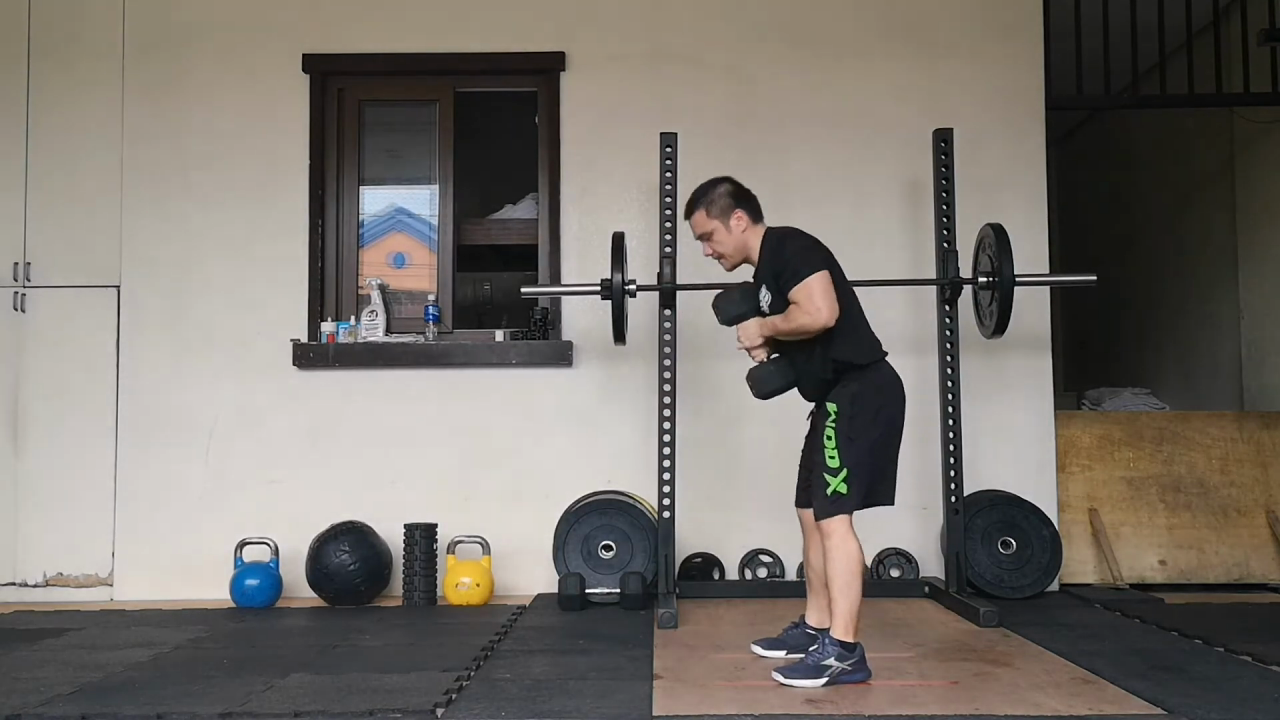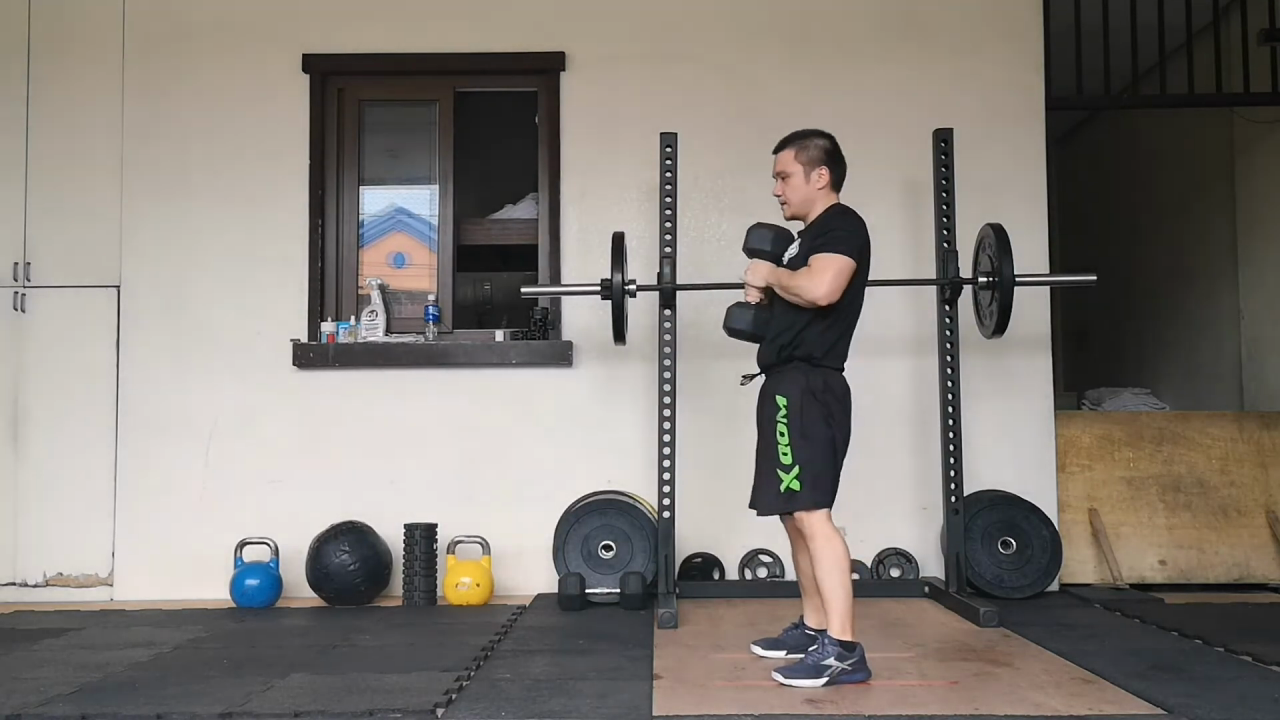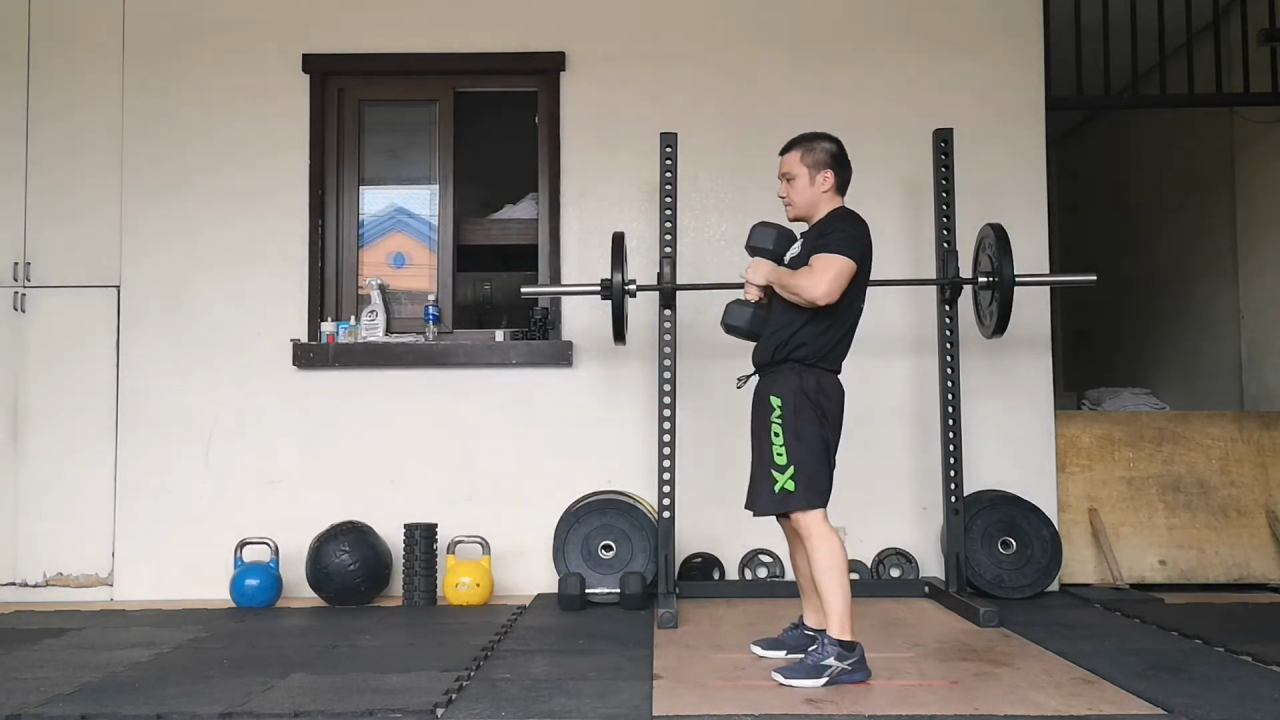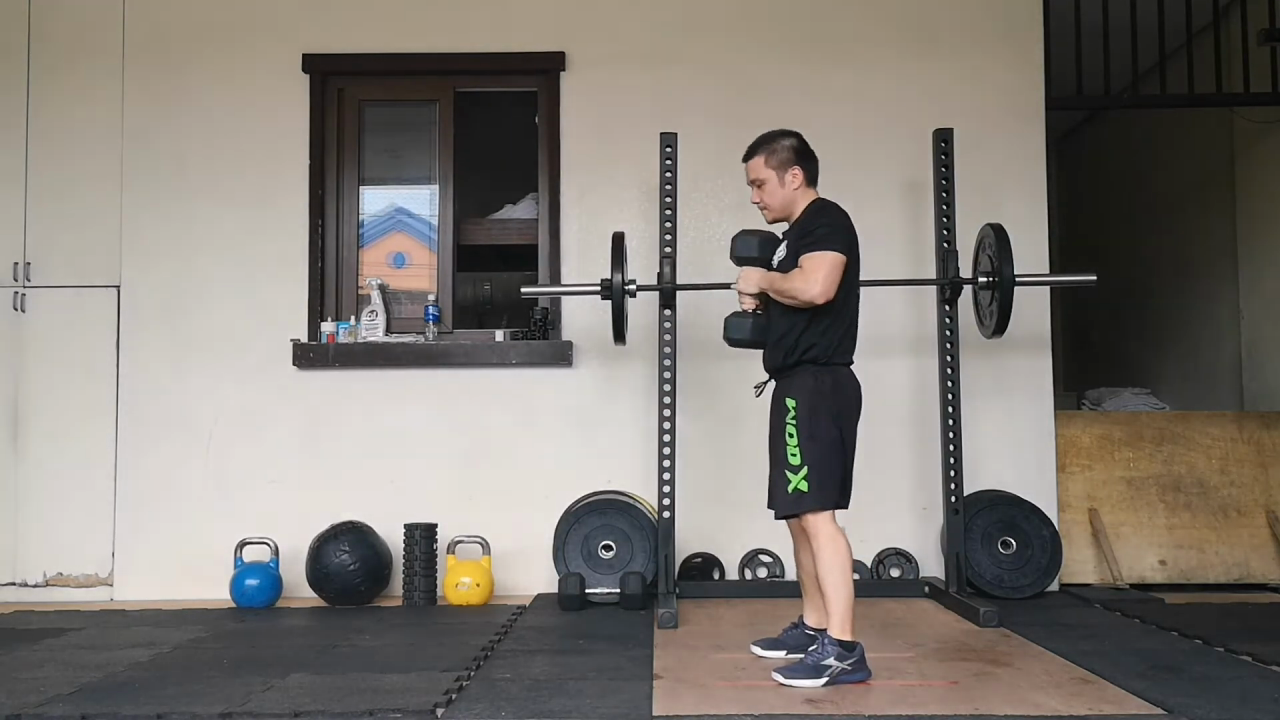
dt=0.4s
person 1, frame 1
left shoulder: (788, 246)
right shoulder: (766, 269)
left elbow: (821, 313)
left wrist: (761, 327)
right wrist: (767, 340)
left hip: (859, 394)
right hip: (840, 397)
left knee: (832, 516)
right knee: (811, 511)
left ankle: (844, 650)
right ankle: (816, 627)
person 1, frame 2
left shoulder: (841, 224)
right shoulder: (813, 233)
left elbow: (821, 289)
left wrist: (769, 274)
right wrist: (765, 290)
left hip: (806, 386)
right hip: (789, 386)
left knee: (809, 514)
right knee: (797, 516)
left ankle: (843, 650)
right ankle: (814, 629)
person 1, frame 3
left shoulder: (844, 227)
right shoulder: (814, 236)
left elbow: (820, 289)
left wrist: (769, 272)
right wrist: (765, 288)
left hip: (801, 387)
right hip: (781, 387)
left knee: (806, 513)
right knee: (792, 514)
left ankle: (843, 649)
right ankle: (814, 628)
person 1, frame 4
left shoulder: (824, 218)
right shoulder: (798, 232)
left elbow: (816, 288)
left wrist: (762, 278)
right wrist: (759, 294)
left hip: (817, 386)
right hip: (798, 387)
left knee: (816, 514)
right knee: (799, 515)
left ankle: (843, 650)
right ankle: (814, 628)
